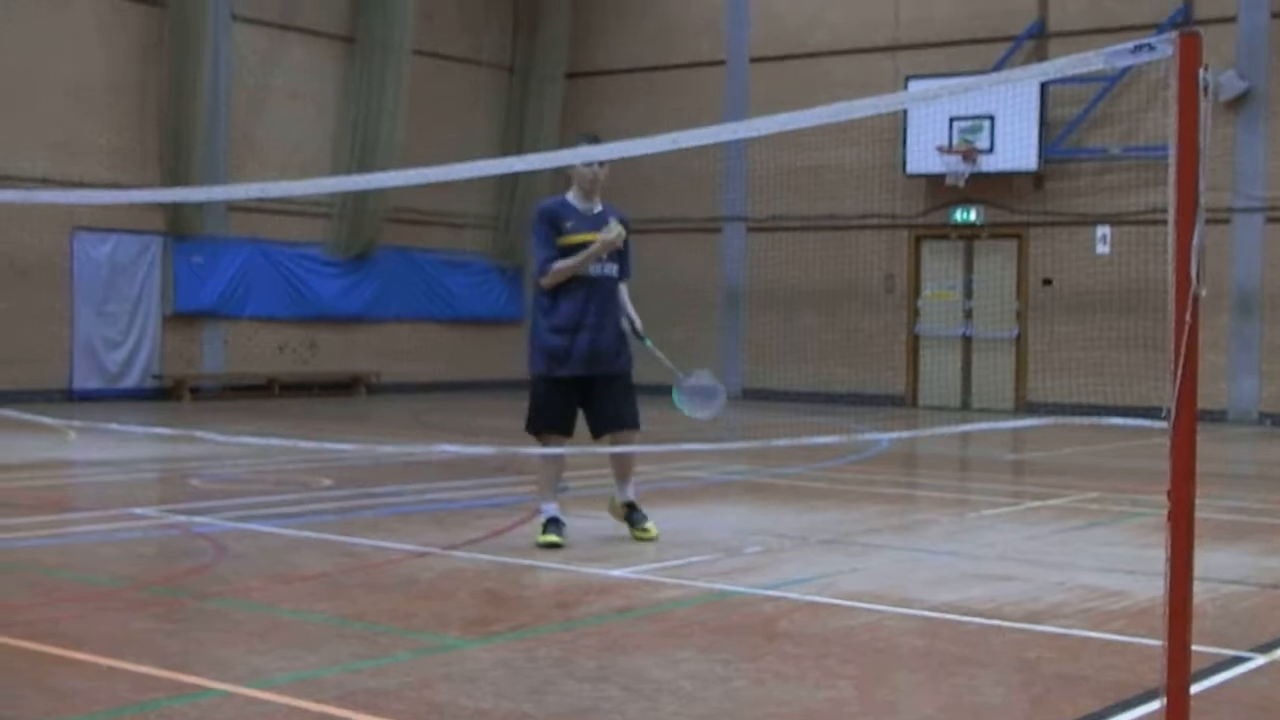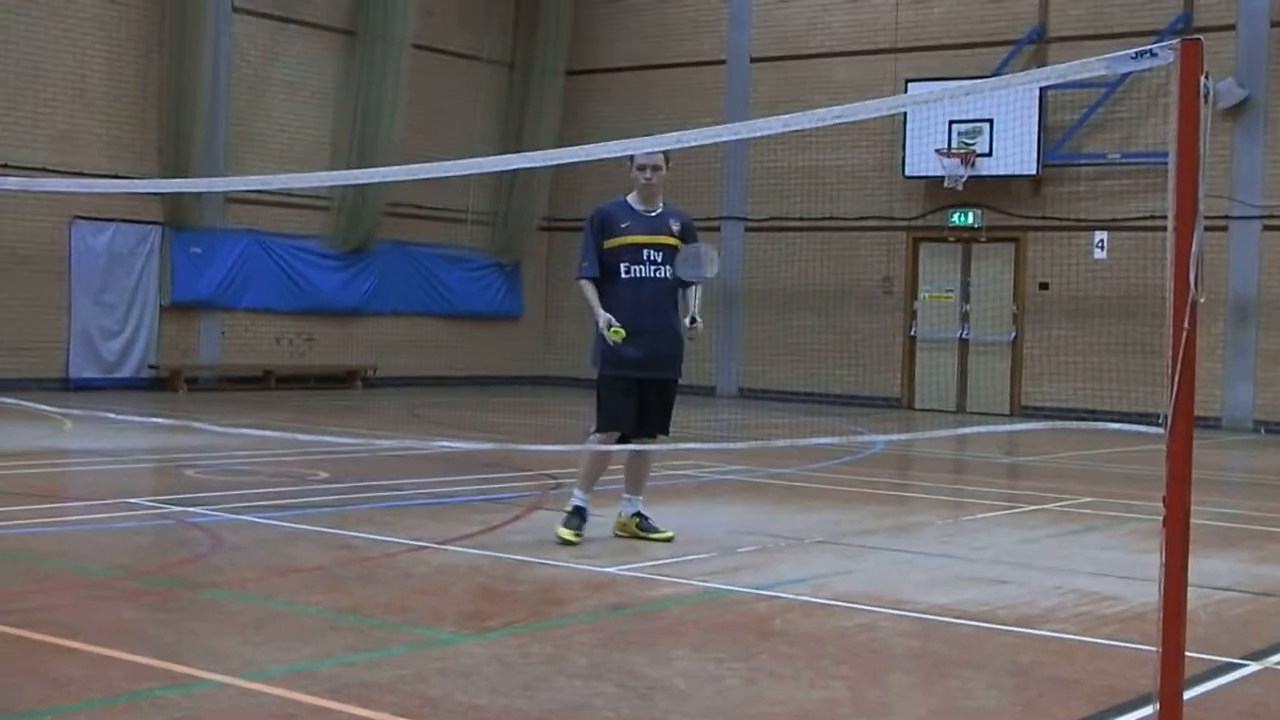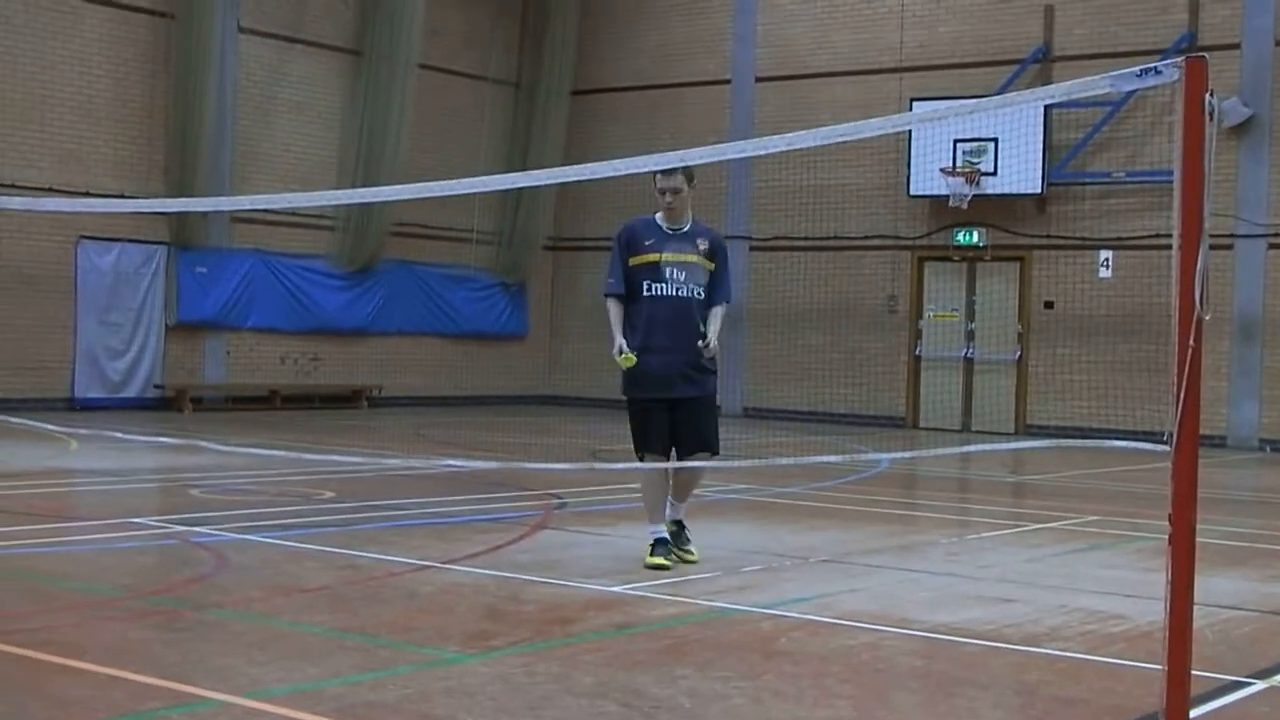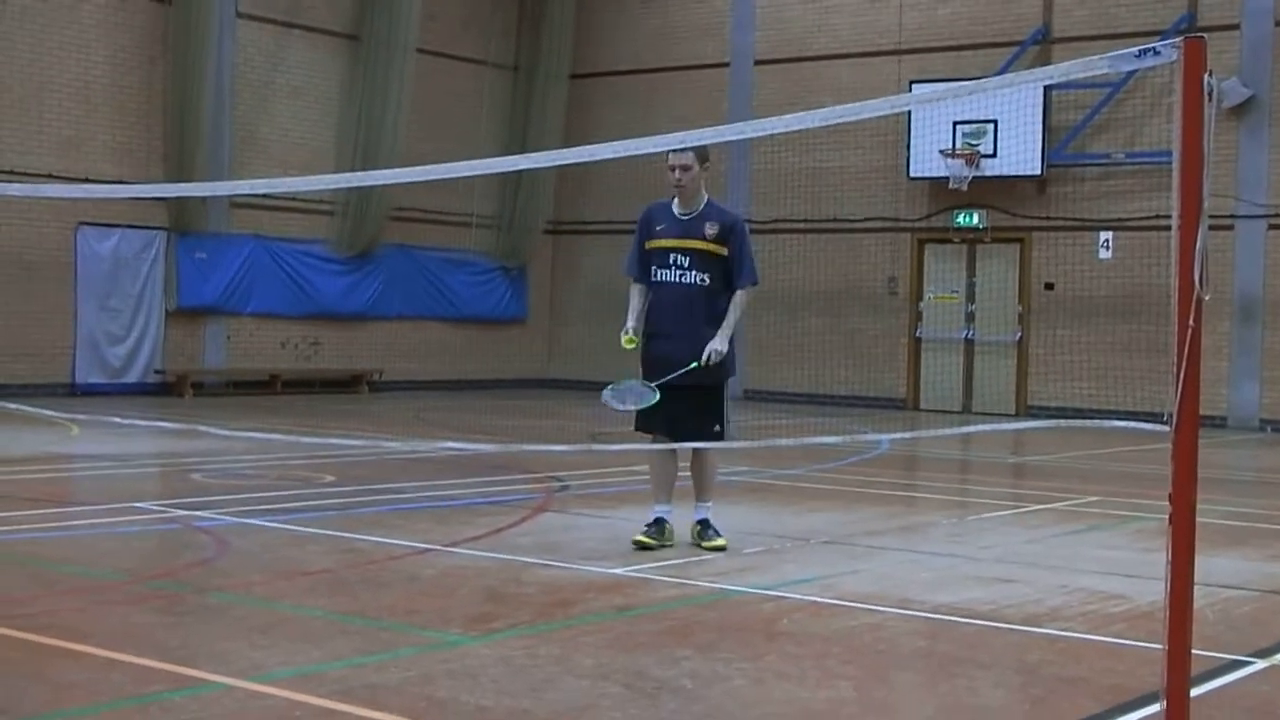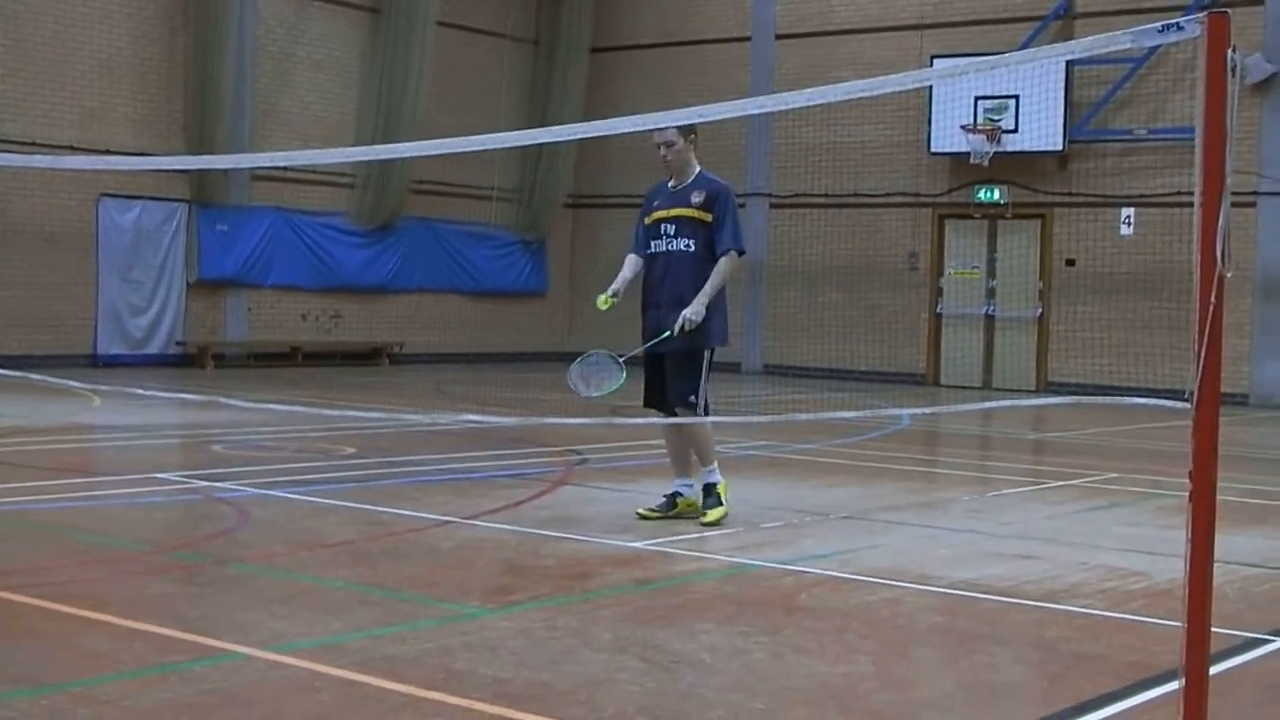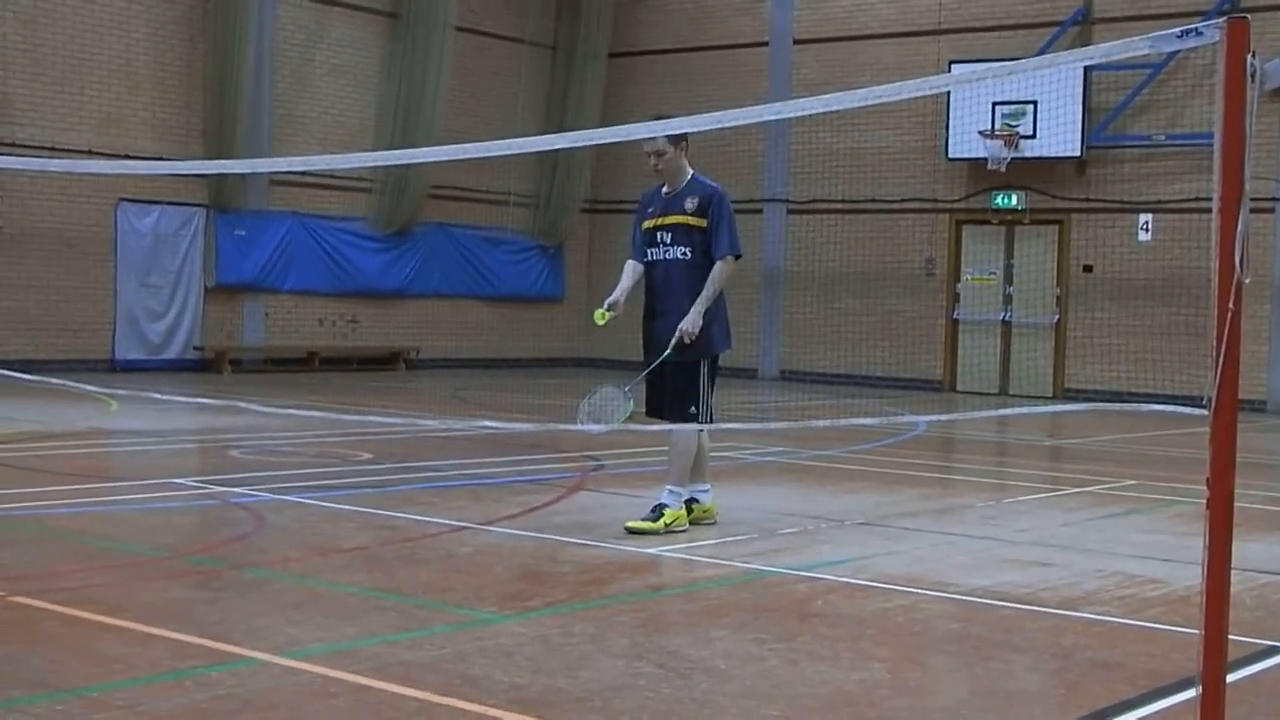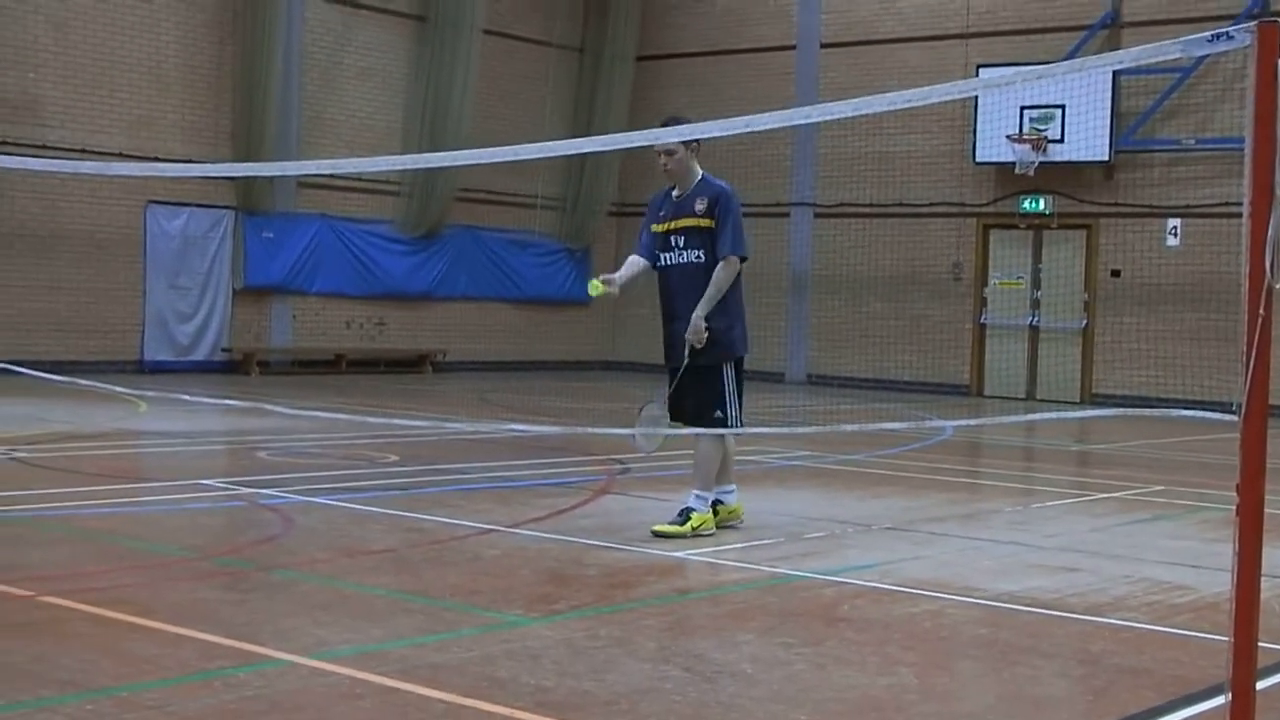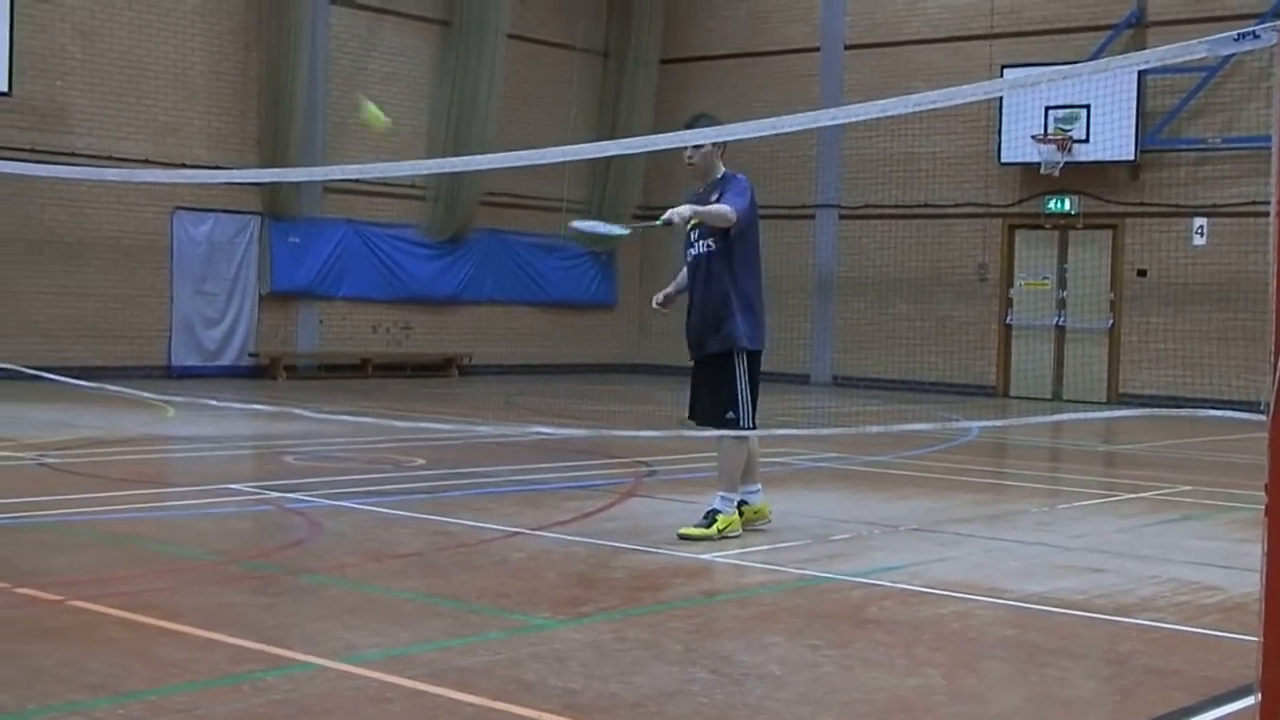
dt=0.5s
person 1, frame 1
left shoulder: (616, 219)
right shoulder: (550, 213)
right elbow: (546, 274)
left wrist: (628, 310)
right wrist: (594, 250)
left hip: (608, 346)
right hip: (559, 345)
left knee: (623, 429)
right knee: (553, 434)
left ankle: (625, 500)
right ankle: (551, 517)
person 1, frame 2
left shoulder: (680, 224)
right shoulder: (606, 216)
left elbow: (690, 281)
right elbow: (586, 276)
left wrist: (690, 315)
right wrist: (599, 313)
left hip: (663, 348)
right hip: (619, 347)
left knee: (648, 434)
right knee: (609, 429)
left ankle: (631, 513)
right ankle: (577, 506)
person 1, frame 3
left shoulder: (711, 242)
right shoulder: (632, 234)
left elbow: (718, 301)
right elbow: (615, 295)
left wrist: (713, 335)
right wrist: (618, 337)
left hip: (694, 369)
right hip: (646, 367)
left knee: (700, 452)
right knee: (653, 454)
left ankle: (676, 516)
right ankle: (658, 537)
person 1, frame 4
left shoulder: (727, 223)
right shoulder: (651, 218)
left elbow: (742, 287)
right elbow: (639, 279)
left wrist: (724, 335)
right wrist: (632, 320)
left hip: (705, 352)
right hip: (658, 350)
left knee: (704, 438)
right knee: (659, 434)
left ankle: (703, 519)
right ankle: (660, 519)
person 1, frame 5
left shoulder: (716, 192)
right shoulder: (654, 197)
left elbow: (730, 255)
right elbow: (639, 252)
left wrist: (700, 303)
right wrist: (620, 282)
left hip: (694, 321)
right hip: (657, 320)
left knee: (688, 405)
right knee: (667, 408)
left ankle: (712, 481)
right ankle: (683, 491)
person 1, frame 6
left shoulder: (710, 196)
right shoulder: (648, 203)
left elbow: (726, 259)
right elbow: (638, 258)
left wrist: (697, 312)
right wrist: (620, 293)
left hip: (695, 328)
right hip: (659, 328)
left knee: (685, 414)
right knee: (688, 416)
left ankle: (672, 504)
right ankle: (700, 499)
person 1, frame 7
left shoulder: (720, 195)
right shoulder: (658, 204)
left elbow: (731, 261)
right elbow: (644, 254)
left wrist: (701, 316)
right wrist: (617, 278)
left hip: (716, 331)
right hip: (680, 333)
left knee: (711, 419)
right knee: (710, 419)
left ankle: (700, 508)
right ankle: (726, 500)
person 1, frame 8
left shoulder: (736, 187)
right shoulder: (697, 201)
left elbow: (729, 216)
left wrist: (692, 212)
right wrist: (673, 289)
left hip: (736, 325)
right hip: (709, 328)
left knee: (731, 418)
right knee: (729, 418)
left ankle: (726, 510)
right ankle: (752, 501)
